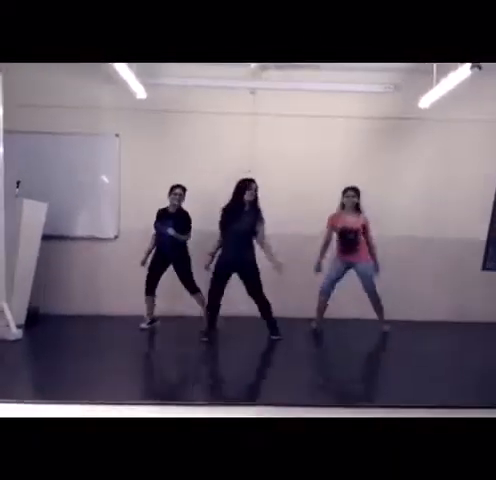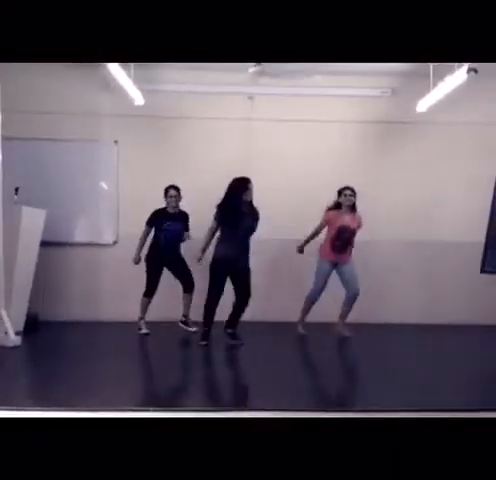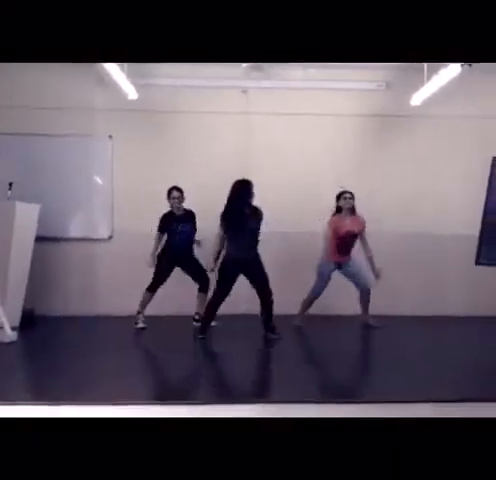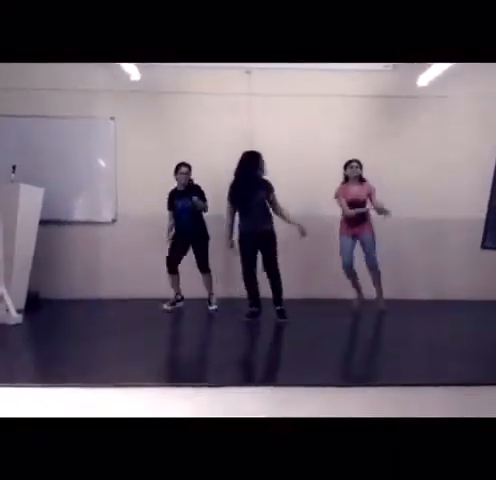
dt=0.3s
person 1, frame 1
left shoulder: (255, 213)
right shoulder: (228, 210)
left elbow: (261, 239)
right elbow: (222, 236)
left wrist: (272, 258)
right wrist: (211, 255)
left hip: (247, 260)
right hip: (226, 259)
left knee: (257, 294)
right knee: (214, 292)
left ankle: (272, 325)
right ankle: (210, 327)
person 1, frame 2
left shoulder: (252, 212)
right shoulder: (225, 209)
right elbow: (212, 230)
right wrist: (202, 251)
left hip: (240, 260)
right hip: (221, 258)
left knee: (244, 296)
right knee: (214, 295)
left ankle: (230, 329)
right ankle: (206, 330)
person 1, frame 3
left shoulder: (256, 213)
right shoulder: (229, 214)
right elbow: (221, 237)
right wrist: (214, 260)
left hip: (252, 260)
right hip: (231, 260)
left knee: (265, 293)
right knee: (219, 294)
left ankle: (268, 326)
right ankle: (204, 324)
person 1, frame 4
left shoulder: (265, 185)
right shoulder: (237, 187)
left elbow: (276, 208)
right elbow: (231, 212)
left wrist: (295, 224)
right wrist: (229, 235)
left hip: (265, 232)
right hip: (246, 234)
left knee: (272, 269)
right knee: (248, 271)
left ankle: (279, 306)
right ankle: (255, 306)
person 2, frame 1
left shoulder: (183, 216)
right shoulder: (161, 213)
left elbow: (186, 238)
right elbow: (155, 236)
left wrist: (174, 234)
right wrist: (146, 254)
left hip: (179, 255)
right hip: (161, 255)
left knee: (190, 285)
right knee: (150, 284)
right ankle: (150, 317)
person 2, frame 2
left shoulder: (183, 216)
right shoulder: (158, 214)
right elbow: (146, 233)
left wrist: (185, 236)
right wrist: (138, 253)
left hip: (174, 256)
right hip: (156, 256)
left knee: (189, 283)
right knee: (151, 288)
left ankle: (185, 318)
right ankle: (141, 321)
person 2, frame 3
left shoulder: (190, 215)
right shoulder: (167, 218)
right elbow: (159, 238)
left wrist: (195, 241)
right wrist: (153, 256)
left hip: (186, 256)
right hip: (169, 256)
left knee: (204, 281)
right knee: (155, 284)
left ankle: (198, 316)
right ankle: (139, 314)
person 2, frame 4
left shoulder: (195, 189)
right shoulder: (173, 194)
left elbow: (205, 208)
right elbow: (172, 217)
left wrist: (198, 203)
right wrist: (169, 232)
left hip: (199, 233)
right hip: (181, 235)
left knee: (203, 264)
right knee: (171, 263)
left ankle: (211, 297)
right ankle: (178, 296)
person 3, frame 1
left shoulder: (362, 219)
right shoulder: (334, 218)
left elbow: (369, 241)
right elbow: (327, 241)
left wrist: (376, 262)
right wrist: (319, 260)
left hip: (361, 259)
right hip: (341, 259)
left knee: (371, 291)
right knee: (325, 288)
left ankle: (382, 320)
right ankle: (318, 320)
person 3, frame 2
left shoulder: (357, 219)
right shoulder: (331, 215)
right elbow: (317, 231)
right wrist: (303, 245)
left hip: (344, 260)
right hip: (327, 257)
left knee: (354, 291)
right knee: (317, 291)
left ankle: (341, 324)
right ankle: (300, 322)
person 3, frame 3
left shoulder: (360, 221)
right shoulder: (334, 220)
left elbow: (365, 244)
right elbow: (327, 242)
left wrist: (373, 266)
right wrist: (324, 262)
left hip: (346, 260)
right hip: (330, 260)
left knee: (365, 288)
right knee: (317, 291)
left ankle: (365, 317)
right ankle: (300, 316)
person 3, frame 4
left shoulder: (368, 187)
right shoulder: (341, 189)
left elbow: (376, 206)
right elbow: (346, 211)
left wrist: (382, 209)
right wrist: (366, 209)
left hip: (365, 229)
right hip: (347, 231)
left knee: (372, 263)
right knee: (347, 264)
left ankle: (380, 298)
right ankle: (359, 294)
